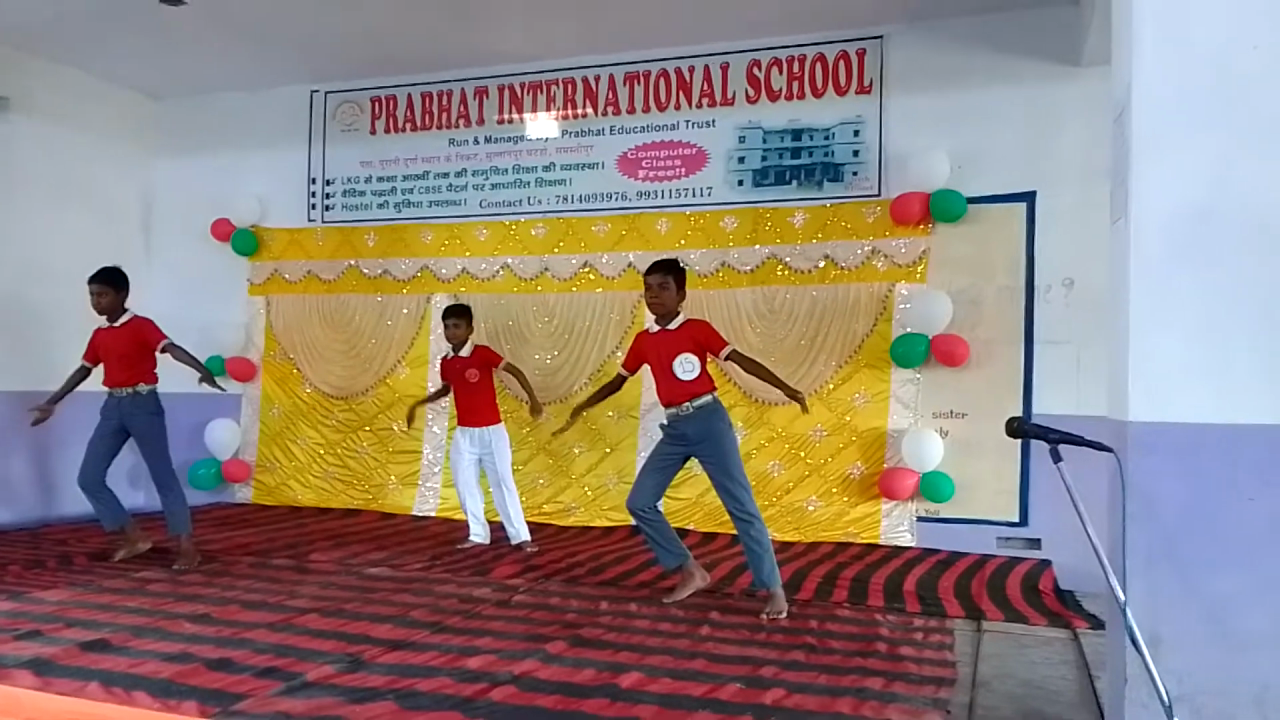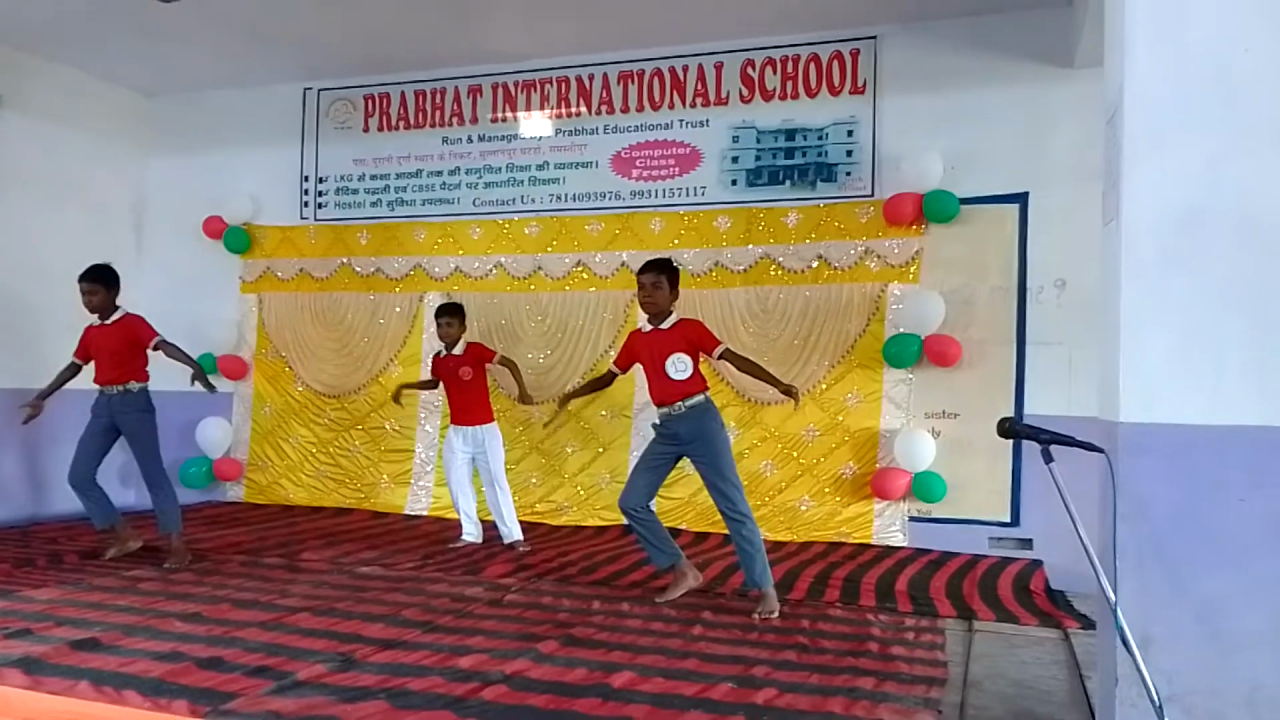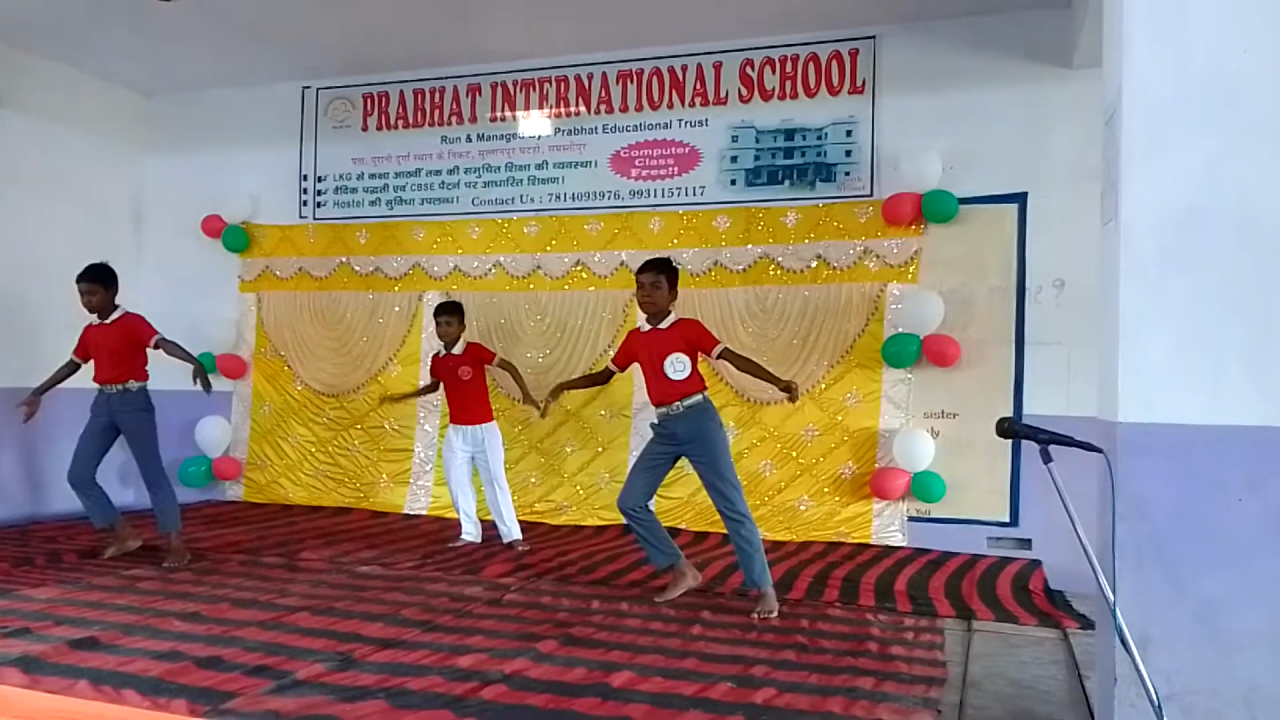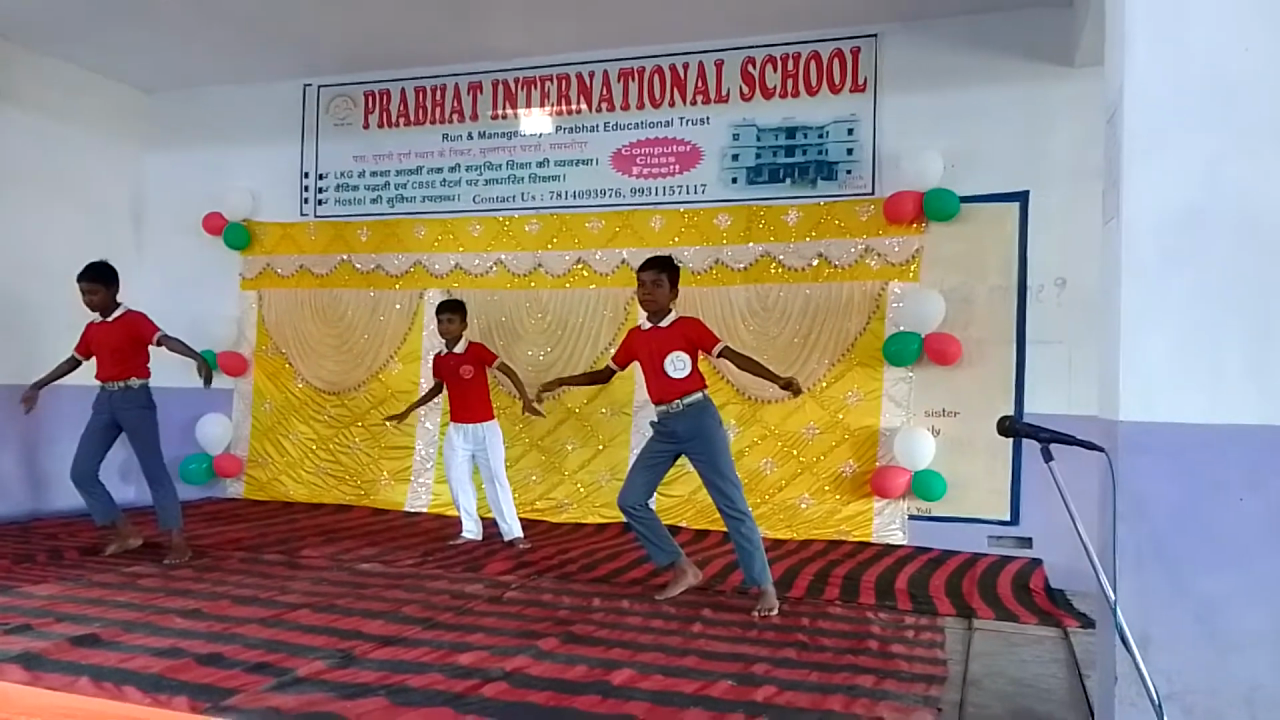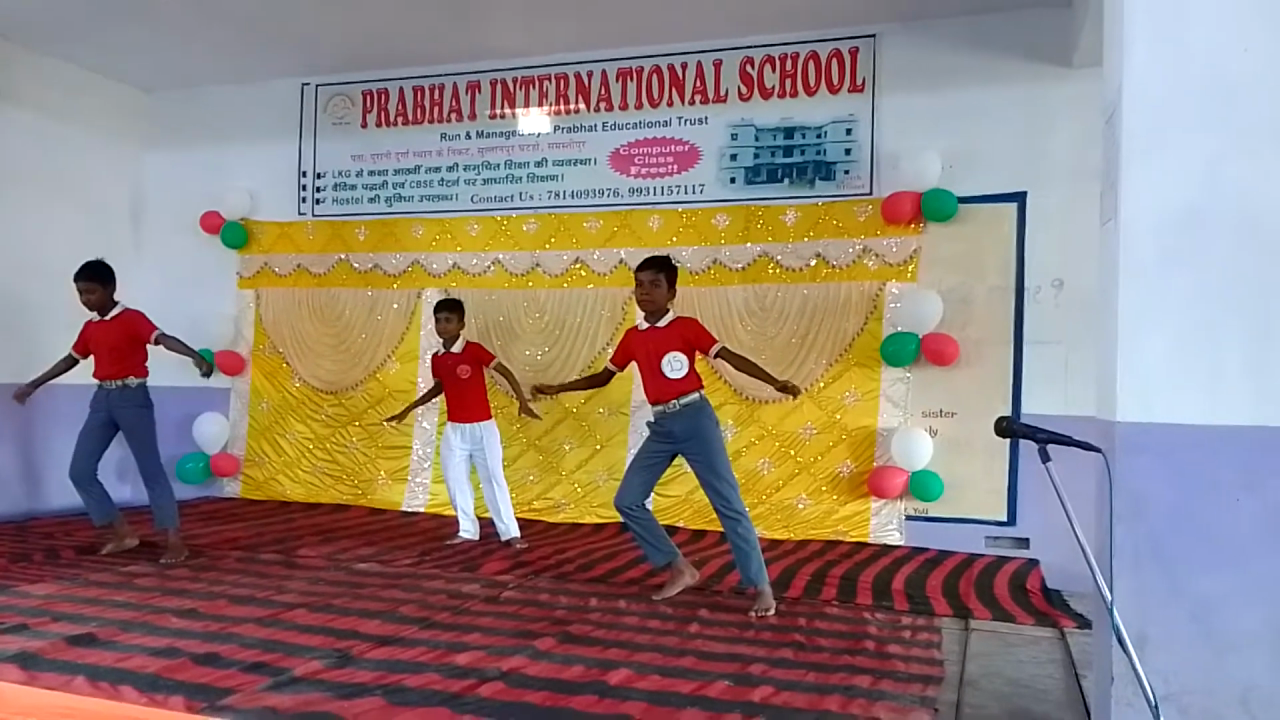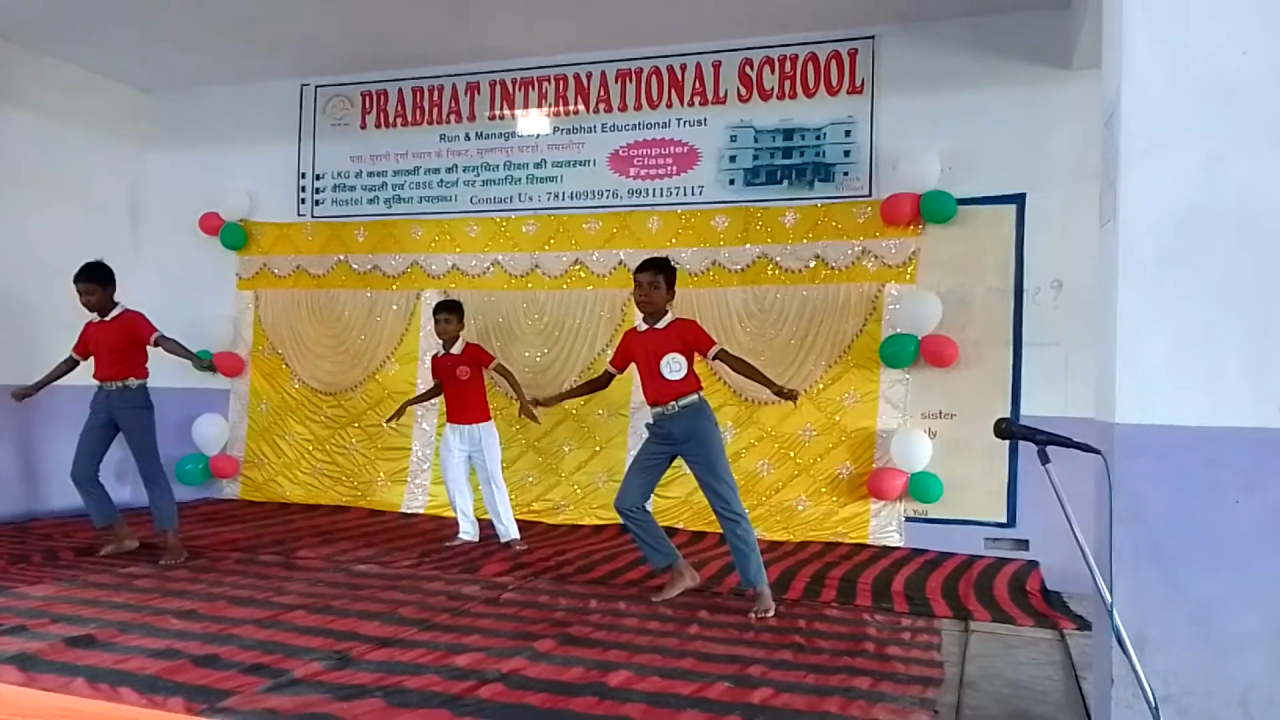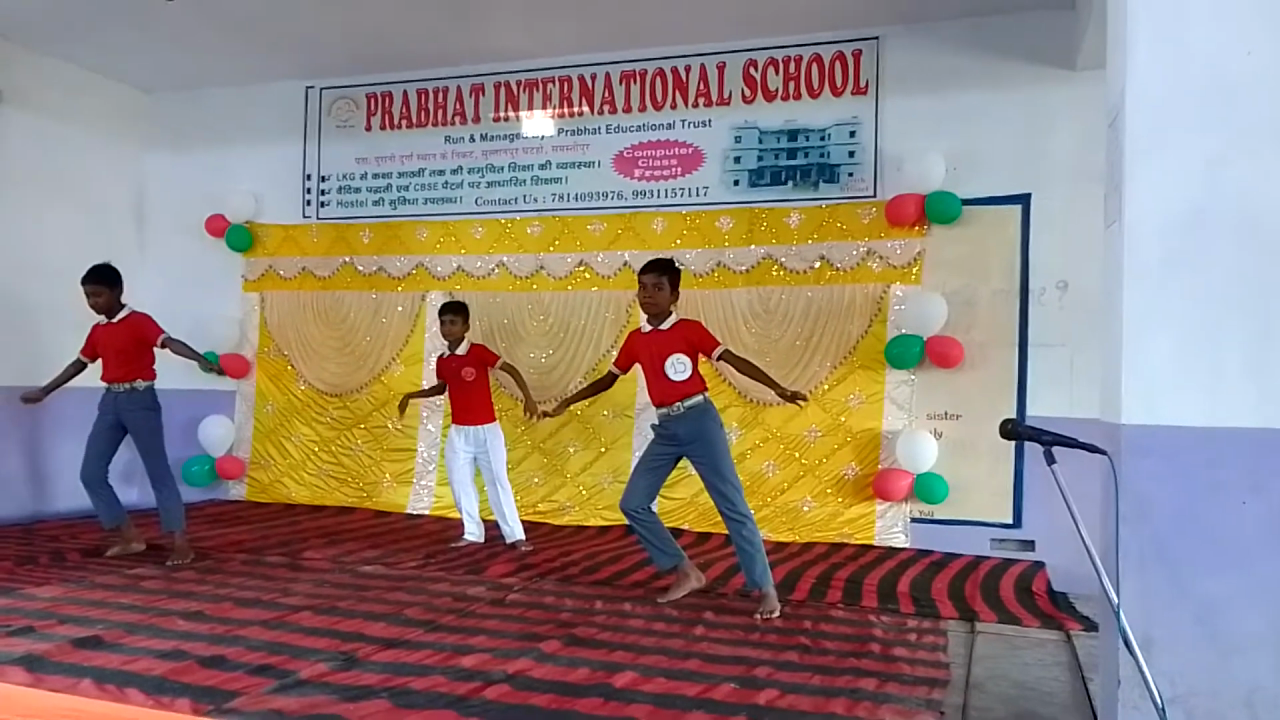
dt=0.1s
person 1, frame 1
left shoulder: (698, 329)
right shoulder: (643, 340)
left elbow: (741, 359)
right elbow: (617, 382)
left wrist: (785, 387)
right wrist: (580, 408)
left hip: (708, 421)
right hip: (674, 429)
left knee: (741, 506)
right knee: (639, 502)
left ankle: (774, 590)
right ankle: (691, 572)
person 1, frame 2
left shoulder: (691, 328)
right shoulder: (635, 339)
left elbow: (734, 358)
right elbow: (608, 377)
left wrist: (779, 384)
right wrist: (571, 396)
left hip: (701, 420)
right hip: (666, 428)
left knee: (733, 506)
right knee: (631, 502)
left ankle: (766, 589)
right ankle: (683, 571)
person 1, frame 3
left shoulder: (690, 328)
right shoulder: (634, 339)
left elbow: (733, 358)
right elbow: (605, 375)
left wrist: (778, 381)
right wrist: (565, 386)
left hip: (699, 420)
right hip: (665, 428)
left knee: (732, 506)
right knee: (630, 502)
left ankle: (765, 589)
right ankle: (682, 571)
person 1, frame 4
left shoulder: (690, 327)
right shoulder: (635, 337)
left elbow: (734, 357)
right elbow: (605, 374)
left wrist: (778, 380)
right wrist: (562, 382)
left hip: (699, 419)
right hip: (664, 426)
left knee: (732, 504)
right knee: (630, 500)
left ankle: (765, 587)
right ankle: (682, 569)
person 1, frame 5
left shoulder: (687, 327)
right shoulder: (632, 337)
left elbow: (730, 357)
right elbow: (604, 377)
left wrist: (775, 382)
right wrist: (559, 388)
left hip: (695, 419)
right hip: (661, 426)
left knee: (728, 504)
right knee: (627, 500)
left ankle: (761, 588)
right ankle: (680, 569)
person 1, frame 6
left shoulder: (686, 329)
right shoulder: (631, 338)
left elbow: (729, 359)
right elbow: (603, 380)
left wrist: (773, 386)
right wrist: (559, 398)
left hip: (695, 420)
right hip: (660, 428)
left knee: (727, 506)
right knee: (627, 502)
left ankle: (761, 589)
right ankle: (680, 571)
person 1, frame 7
left shoulder: (690, 330)
right shoulder: (635, 339)
left elbow: (733, 360)
right elbow: (609, 379)
left wrist: (778, 388)
right wrist: (568, 403)
left hip: (699, 421)
right hip: (665, 429)
left knee: (732, 506)
right knee: (633, 503)
left ankle: (766, 590)
right ankle: (686, 572)
person 2, frame 1
left shoulder: (141, 326)
right shoulder: (98, 334)
left elbow: (171, 348)
right elbow: (83, 370)
left wrist: (202, 370)
right wrist: (52, 402)
left hip: (142, 404)
right hip: (113, 406)
left knee: (163, 475)
right knee: (89, 478)
left ankle: (187, 546)
right ankle: (134, 537)
person 2, frame 2
left shoulder: (133, 323)
right shoulder: (90, 332)
left elbow: (163, 346)
right elbow: (74, 367)
left wrist: (195, 366)
right wrist: (41, 398)
left hip: (133, 402)
right hip: (103, 404)
left knee: (153, 474)
right knee: (79, 475)
left ankle: (178, 544)
right ankle: (124, 535)
person 2, frame 3
left shoulder: (132, 323)
right shoulder: (89, 331)
left elbow: (164, 343)
right elbow: (72, 364)
left wrist: (195, 363)
right wrist: (38, 393)
left hip: (133, 402)
right hip: (103, 403)
left knee: (152, 473)
right knee: (79, 475)
left ankle: (177, 544)
right ankle: (124, 535)
person 2, frame 4
left shoulder: (135, 320)
right shoulder: (92, 329)
left elbow: (166, 341)
right elbow: (73, 361)
left wrist: (198, 358)
right wrist: (37, 387)
left hip: (134, 399)
right hip: (105, 401)
left knee: (154, 470)
right knee: (81, 472)
left ankle: (178, 541)
right ankle: (125, 533)
person 2, frame 5
left shoulder: (132, 319)
right shoulder: (89, 327)
left elbow: (164, 339)
right elbow: (71, 359)
left wrist: (195, 356)
right wrist: (34, 384)
left hip: (132, 397)
right hip: (102, 399)
left knee: (151, 469)
right knee: (80, 471)
left ankle: (175, 541)
right ankle: (122, 533)
person 2, frame 6
left shoulder: (132, 320)
right shoulder: (90, 328)
left elbow: (163, 341)
right elbow: (71, 361)
left wrist: (195, 359)
right wrist: (35, 387)
left hip: (132, 398)
right hip: (102, 400)
left knee: (151, 470)
right knee: (82, 472)
left ankle: (174, 542)
right ankle: (122, 534)
person 2, frame 7
left shoulder: (139, 322)
right shoulder: (97, 331)
left elbow: (169, 342)
right elbow: (79, 364)
left wrist: (201, 359)
right wrist: (44, 391)
left hip: (139, 400)
right hip: (110, 401)
left knee: (158, 472)
right knee: (91, 473)
left ankle: (181, 543)
right ankle: (129, 537)
person 3, frame 1
left shoulder: (483, 353)
right shoulder: (446, 362)
left elbow: (516, 371)
left wrist: (532, 398)
right wrist: (417, 404)
left hip: (492, 431)
right hip: (464, 434)
left knee: (503, 483)
right knee: (465, 485)
left ankle: (521, 536)
right ankle: (478, 534)
person 3, frame 2
left shoulder: (475, 350)
right shoulder: (438, 360)
left elbow: (510, 363)
right elbow: (433, 383)
left wrist: (522, 389)
right wrist: (405, 386)
left hip: (485, 430)
right hip: (456, 433)
left knee: (496, 482)
right knee: (458, 484)
left ankle: (513, 536)
right ankle: (470, 533)
person 3, frame 3
left shoulder: (475, 350)
right shoulder: (437, 360)
left elbow: (508, 366)
right elbow: (434, 385)
left wrist: (525, 392)
right wrist: (403, 397)
left hip: (484, 429)
right hip: (456, 432)
left knee: (495, 482)
right knee: (457, 484)
left ankle: (512, 535)
right ankle: (470, 533)
person 3, frame 4
left shoulder: (477, 350)
right shoulder: (439, 359)
left elbow: (508, 370)
left wrist: (526, 399)
right wrist: (409, 409)
left hip: (485, 428)
right hip: (457, 430)
left knee: (496, 480)
right knee: (458, 482)
left ankle: (513, 533)
right ankle: (471, 530)
person 3, frame 5
left shoulder: (474, 350)
right shoulder: (437, 359)
left elbow: (505, 371)
left wrist: (523, 401)
right wrist: (410, 407)
left hip: (482, 427)
right hip: (454, 430)
left knee: (493, 479)
right knee: (455, 481)
left ankle: (510, 532)
right ankle: (467, 530)
person 3, frame 6
left shoulder: (474, 351)
right shoulder: (437, 360)
left elbow: (505, 372)
left wrist: (523, 402)
right wrist: (407, 403)
left hip: (481, 429)
right hip: (453, 431)
left knee: (492, 481)
right knee: (454, 482)
left ankle: (510, 534)
right ankle: (467, 532)
person 3, frame 7
left shoulder: (479, 352)
right shoulder: (442, 361)
left elbow: (512, 370)
left wrist: (528, 399)
right wrist: (411, 395)
left hip: (486, 430)
right hip: (459, 432)
left knee: (497, 482)
right knee: (460, 483)
left ankle: (515, 535)
right ankle: (472, 533)
